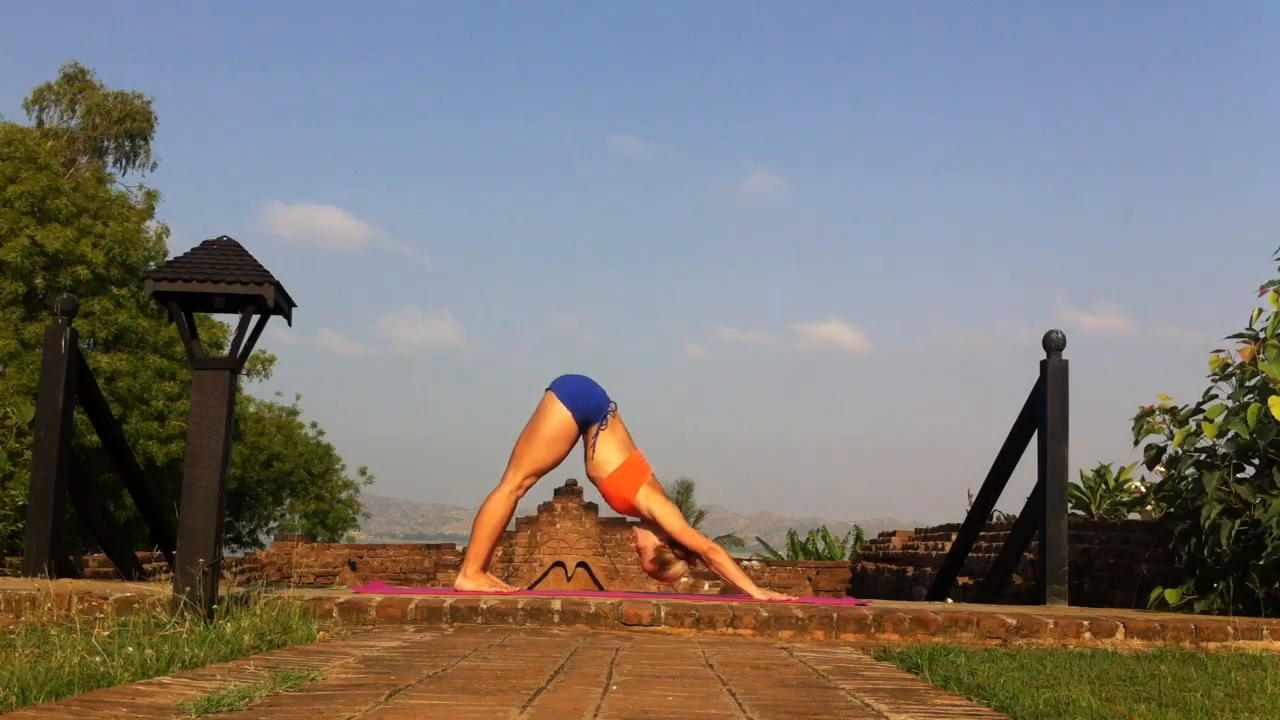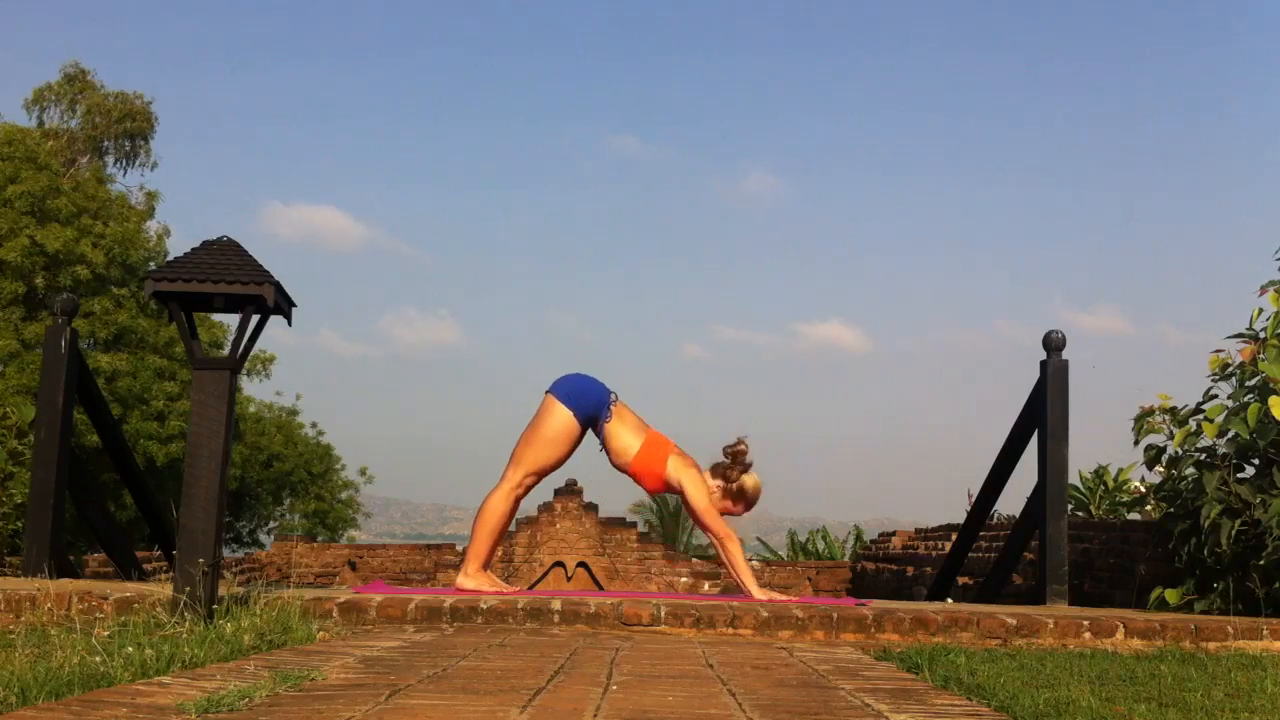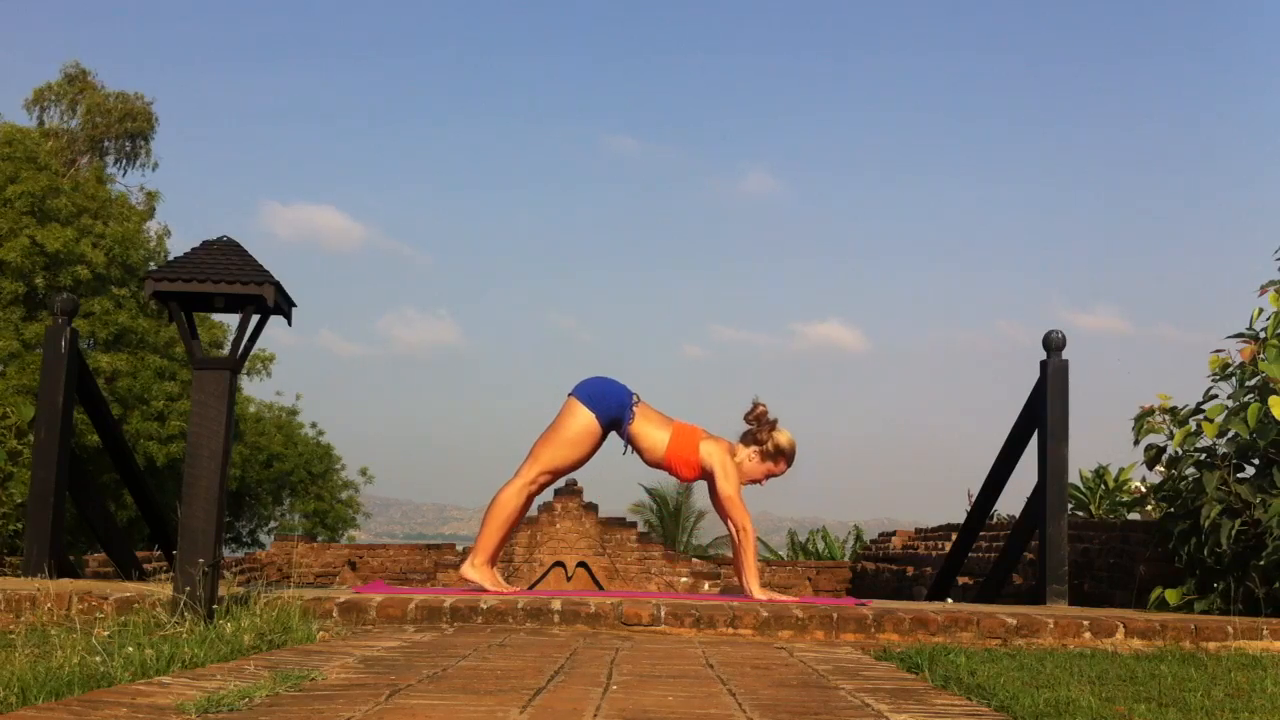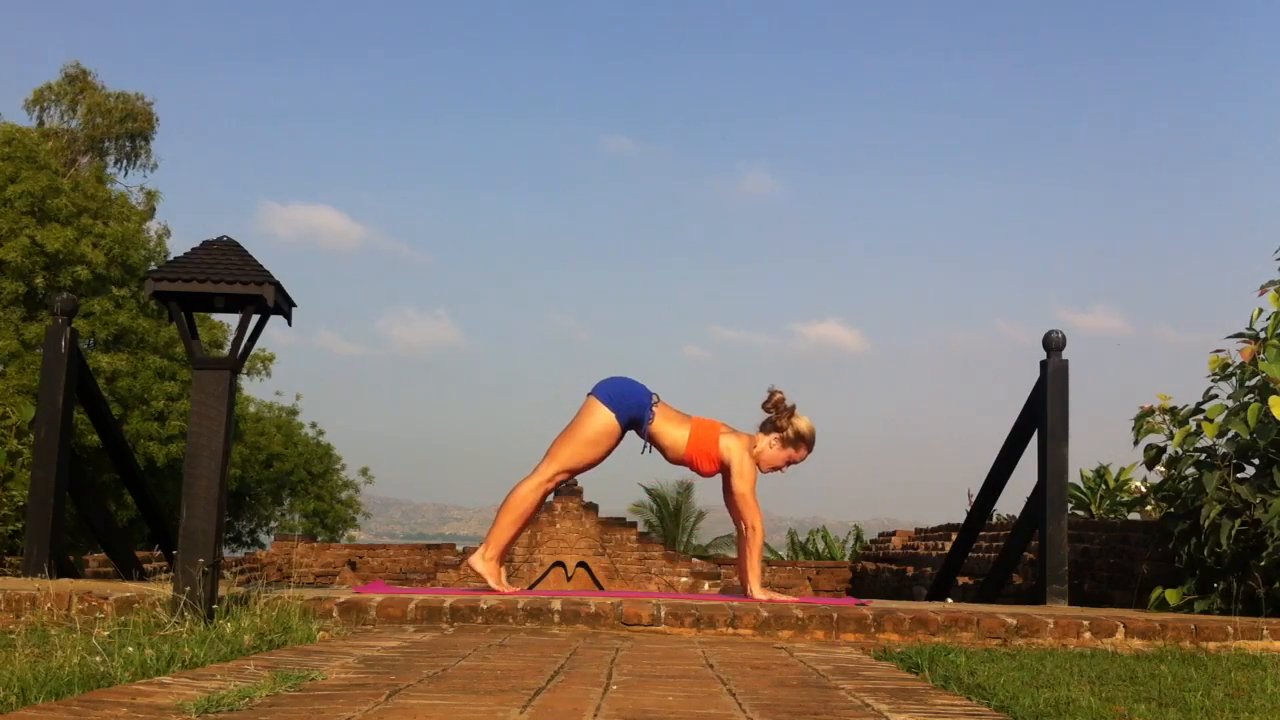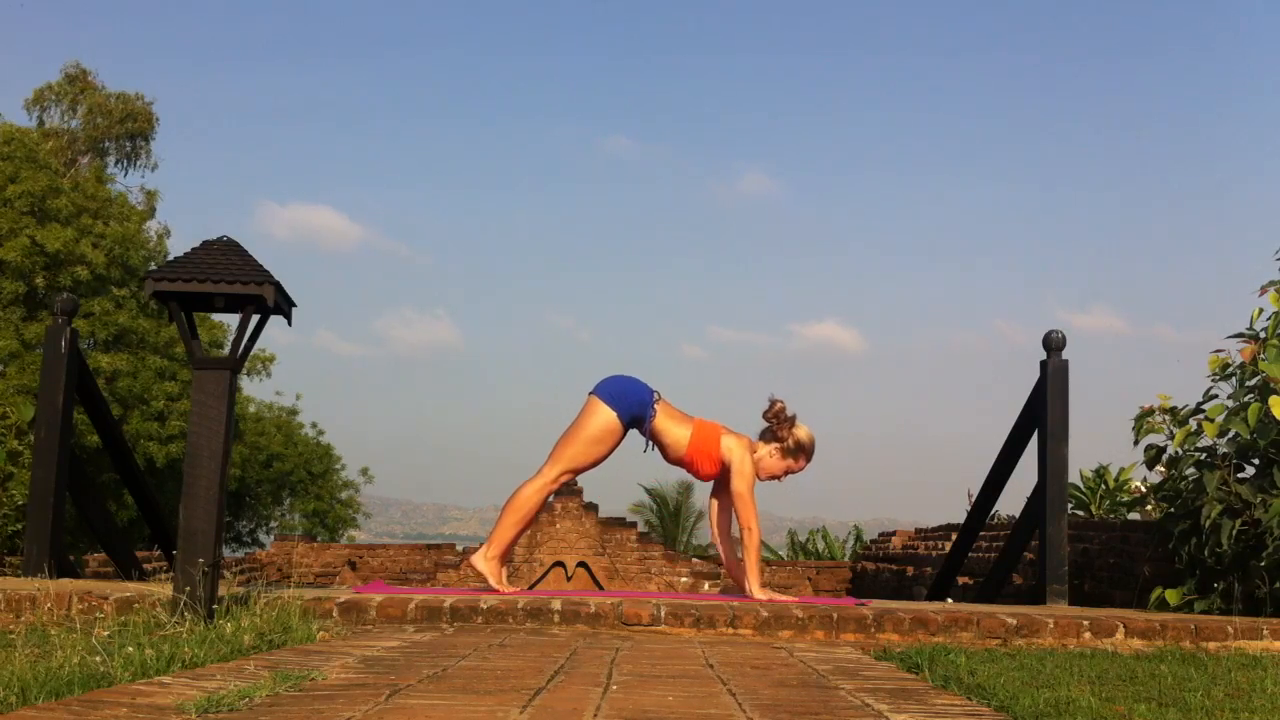
dt=0.4s
person 1, frame 1
left shoulder: (653, 506)
right shoulder: (652, 505)
left elbow: (707, 550)
right elbow: (709, 549)
left wrist: (753, 590)
right wrist: (754, 591)
left hip: (581, 402)
right hip: (577, 398)
left knee: (517, 485)
right knee: (514, 484)
left ankle: (479, 570)
right ankle: (470, 573)
person 1, frame 2
left shoulder: (690, 478)
right shoulder: (690, 479)
left elbow: (721, 538)
right elbow: (725, 536)
left wrist: (752, 588)
right wrist: (755, 590)
left hip: (587, 403)
right hip: (582, 398)
left knee: (520, 484)
right knee: (515, 482)
left ankle: (481, 569)
right ankle: (471, 571)
person 1, frame 3
left shoulder: (716, 464)
right shoulder: (720, 458)
left elbow: (736, 529)
right elbow: (744, 527)
left wrist: (749, 587)
right wrist: (756, 589)
left hip: (609, 407)
right hip: (606, 401)
left knee: (535, 482)
right knee: (529, 479)
left ankle: (487, 564)
right ankle: (477, 563)
person 1, frame 4
left shoulder: (735, 456)
right shoulder: (739, 451)
left elbow: (744, 526)
right elbow: (753, 526)
left wrist: (749, 586)
right wrist: (756, 588)
left hip: (629, 406)
right hip: (624, 400)
left knee: (551, 479)
right knee: (547, 476)
left ankle: (495, 559)
right ankle: (487, 555)
person 1, frame 5
left shoulder: (730, 467)
right shoulder: (740, 453)
left elbow: (721, 537)
right elbow: (749, 527)
left wrist: (746, 585)
right wrist: (756, 589)
left hip: (631, 405)
right hip: (626, 398)
left knee: (555, 478)
right knee: (552, 476)
left ankle: (497, 559)
right ankle: (489, 555)
